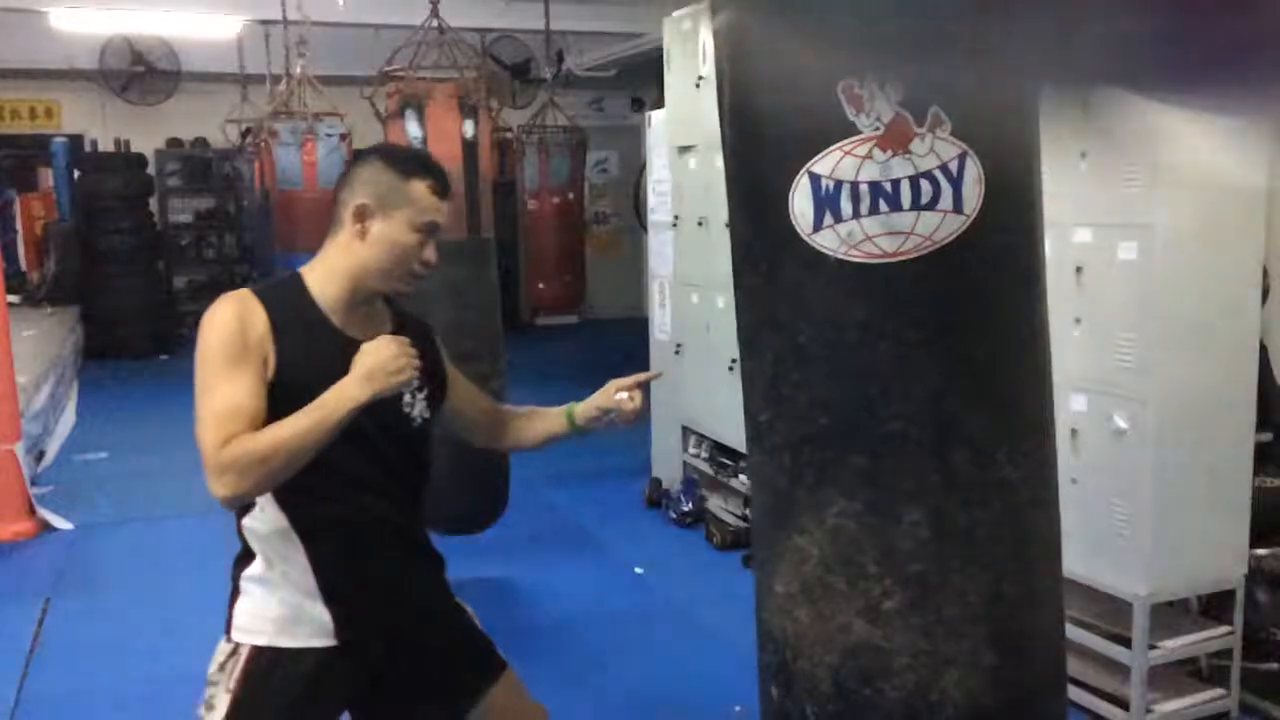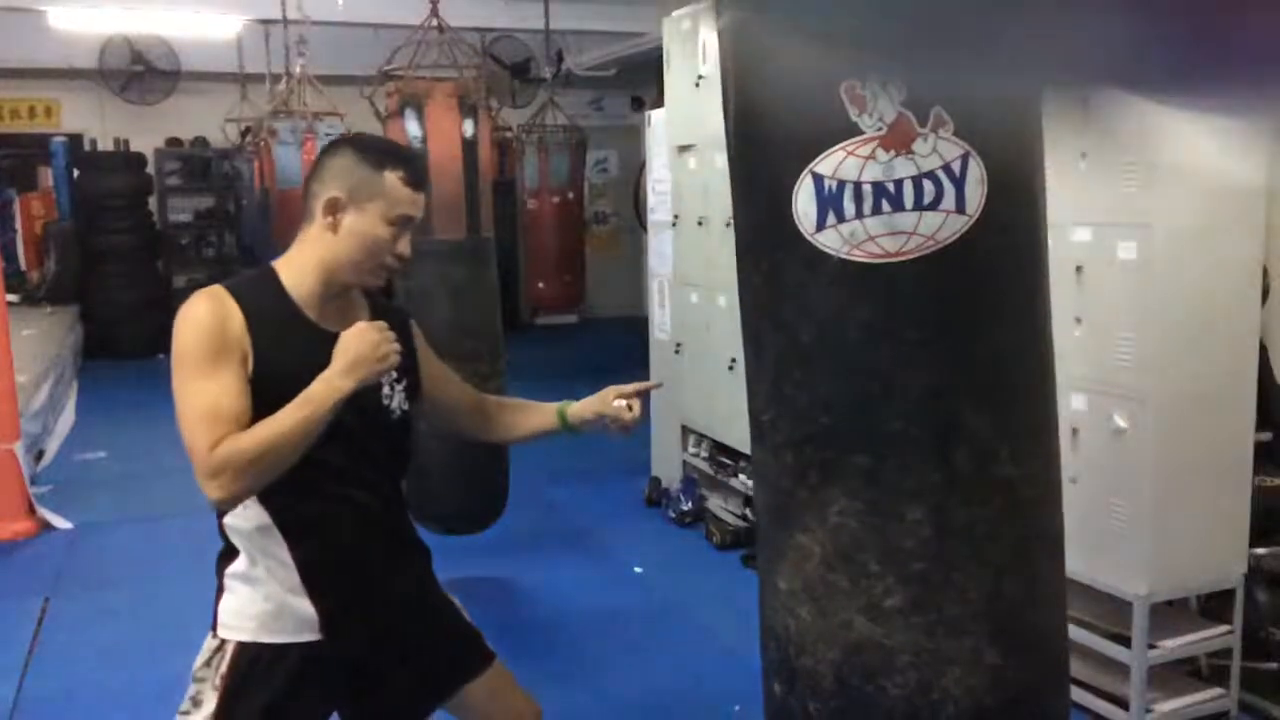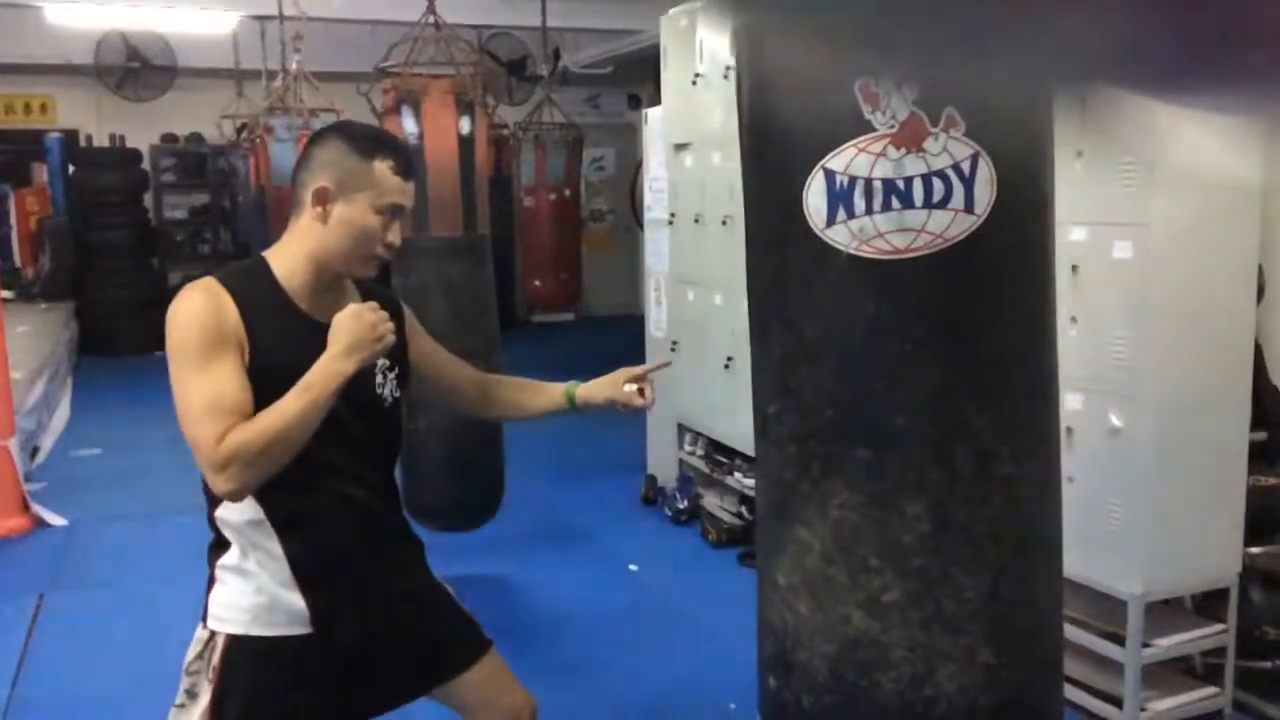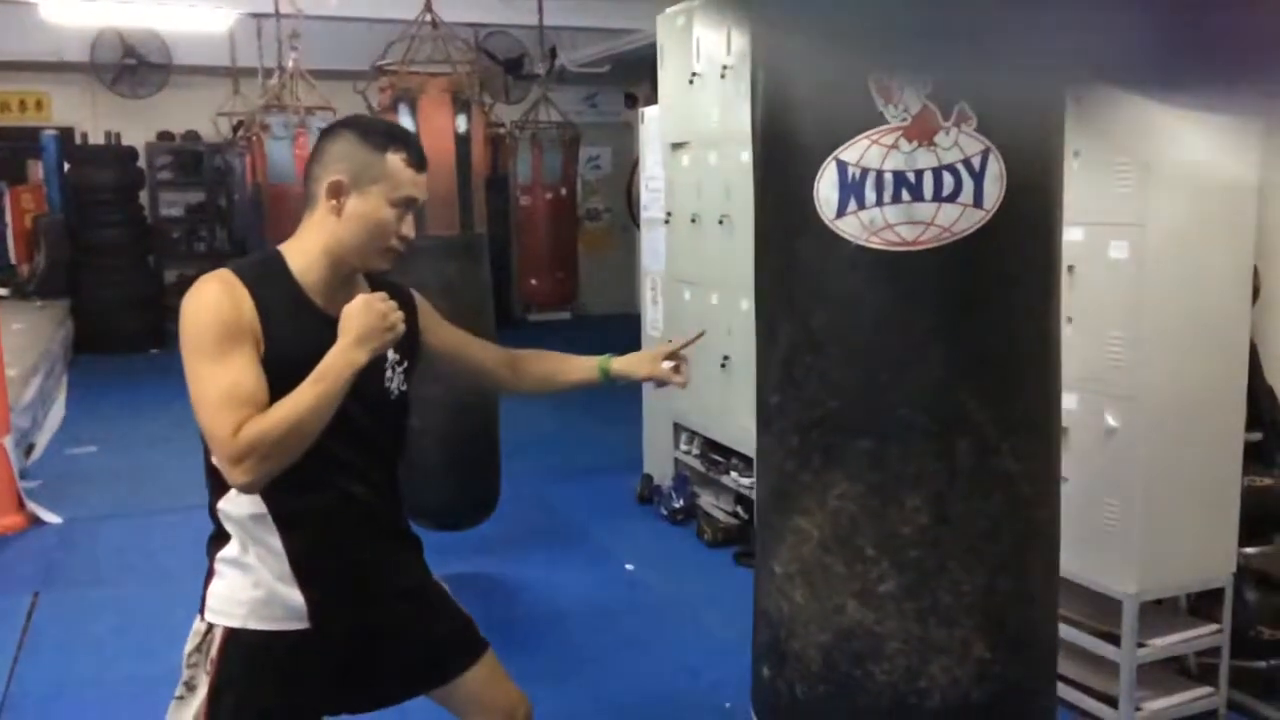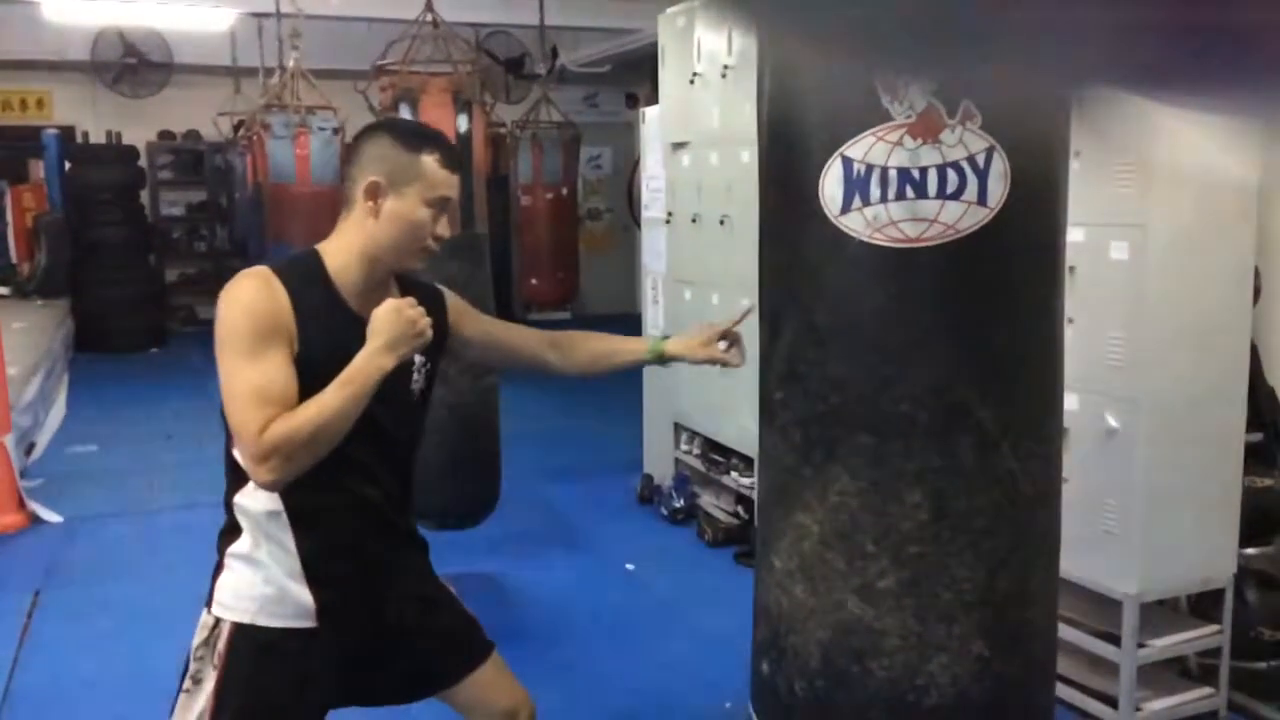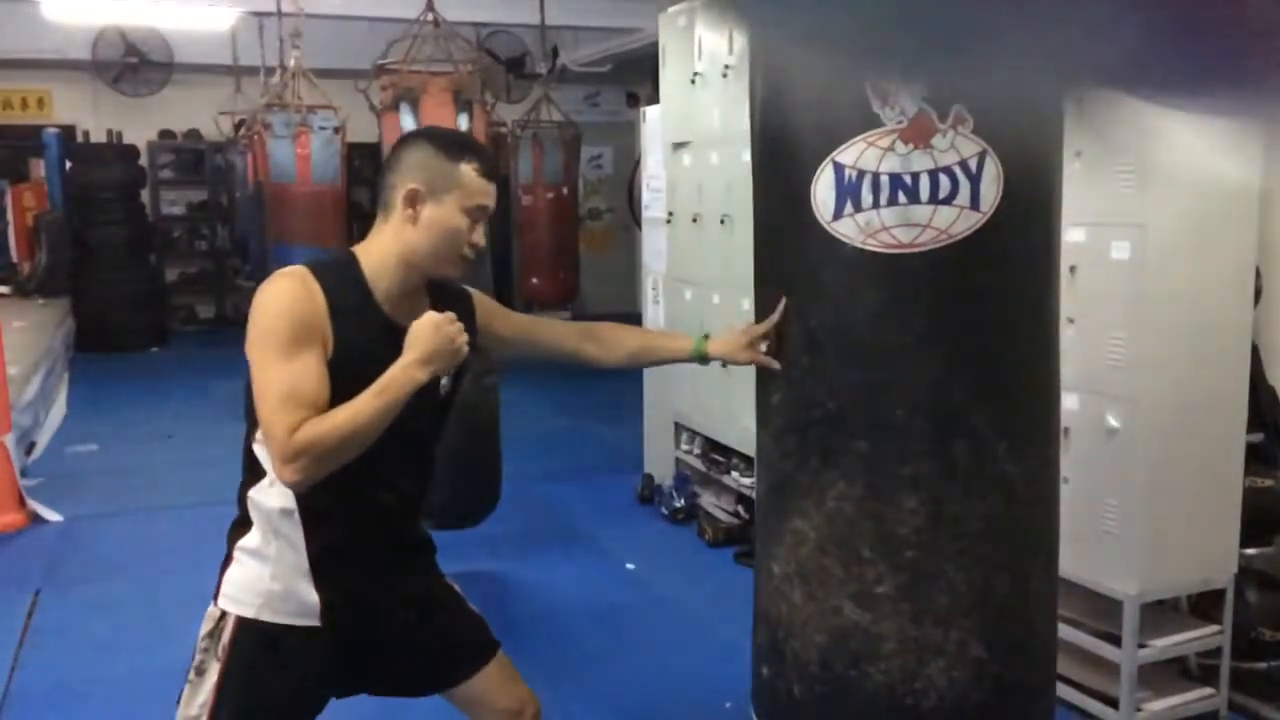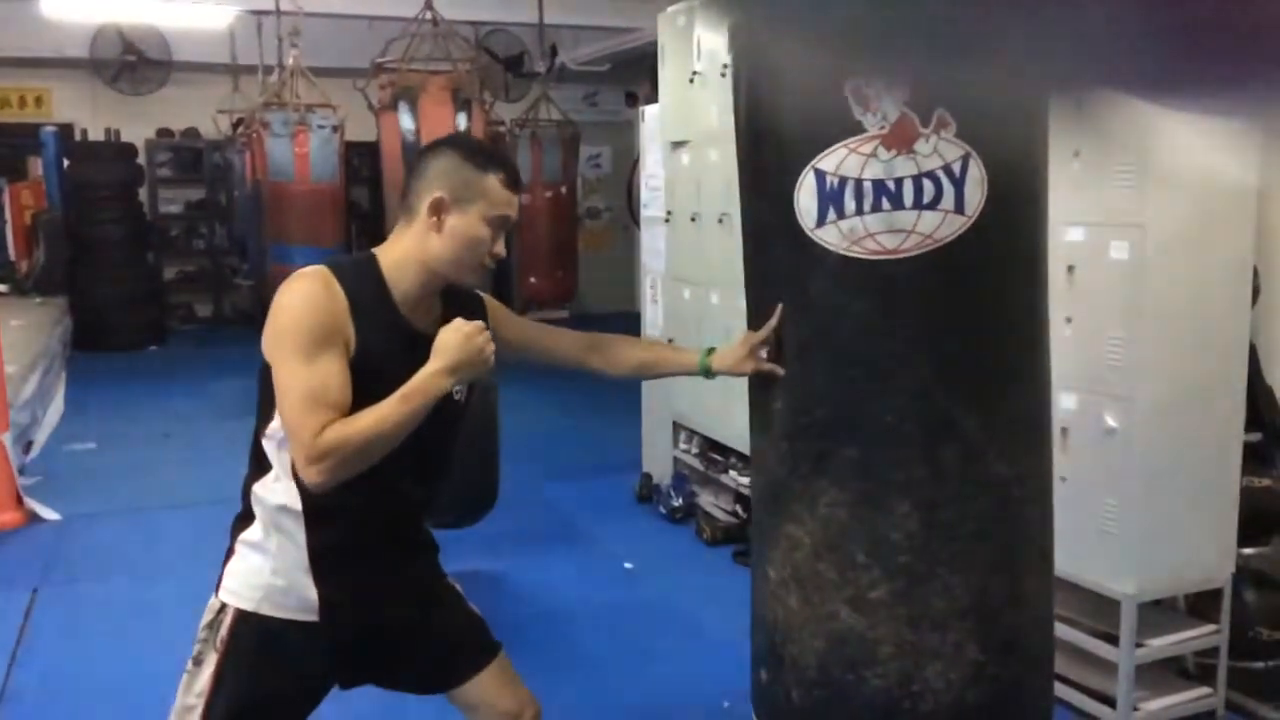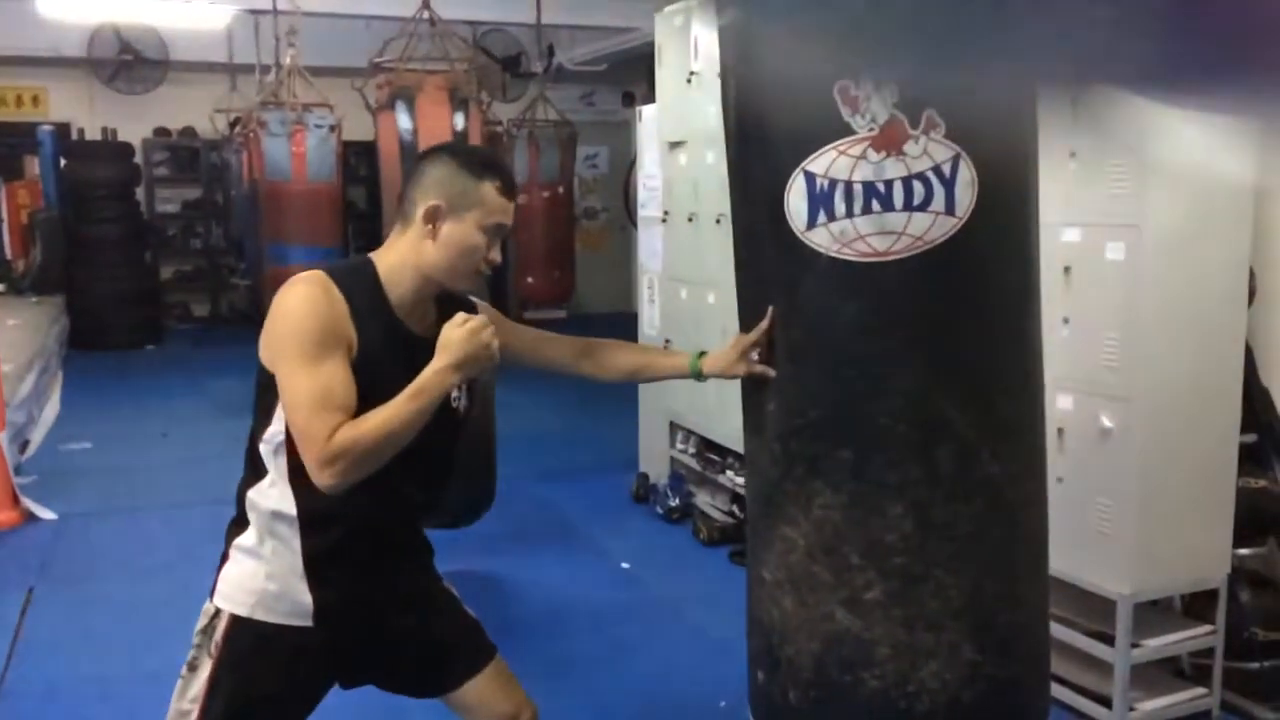
dt=0.3s
person 1, frame 1
left shoulder: (413, 338)
right shoulder: (245, 318)
left elbow: (493, 426)
right elbow: (229, 477)
left wrist: (583, 414)
right wrist: (356, 388)
left hip: (409, 597)
right hip: (292, 621)
person 1, frame 2
left shoulder: (392, 326)
right shoulder: (219, 316)
left elbow: (477, 414)
right elbow: (221, 478)
left wrist: (577, 412)
right wrist: (341, 378)
left hip: (396, 588)
right hip: (278, 616)
person 1, frame 3
left shoulder: (383, 312)
right shoulder: (211, 308)
left elbow: (479, 391)
right elbow: (229, 471)
left wrist: (585, 393)
right wrist: (339, 360)
left hip: (389, 576)
right hip: (269, 609)
person 1, frame 4
left shoulder: (397, 305)
right shoulder: (225, 299)
left elbow: (505, 367)
right elbow: (245, 462)
left wrist: (618, 366)
right wrist: (350, 351)
left hip: (386, 575)
right hip: (269, 604)
person 1, frame 5
left shoulder: (428, 305)
right shoulder: (262, 296)
left elbow: (549, 348)
right elbow: (269, 460)
left wrist: (669, 347)
right wrist: (379, 355)
left hip: (391, 573)
right hip: (276, 600)
person 1, frame 6
left shoulder: (457, 309)
right shoulder: (297, 296)
left elbow: (587, 341)
right elbow: (296, 460)
left wrist: (710, 347)
right wrist: (414, 366)
left hip: (397, 570)
right hip: (283, 596)
person 1, frame 7
left shoulder: (469, 312)
right shoulder: (317, 297)
left elbow: (593, 350)
right elbow: (319, 462)
left wrist: (712, 360)
right wrist: (441, 373)
left hip: (400, 567)
right hip: (285, 587)
person 1, frame 8
left shoulder: (463, 316)
right shoulder: (315, 302)
left elbow: (583, 355)
right elbow: (331, 464)
left wrist: (703, 363)
right wrist: (447, 370)
left hip: (395, 571)
right hip: (281, 591)
